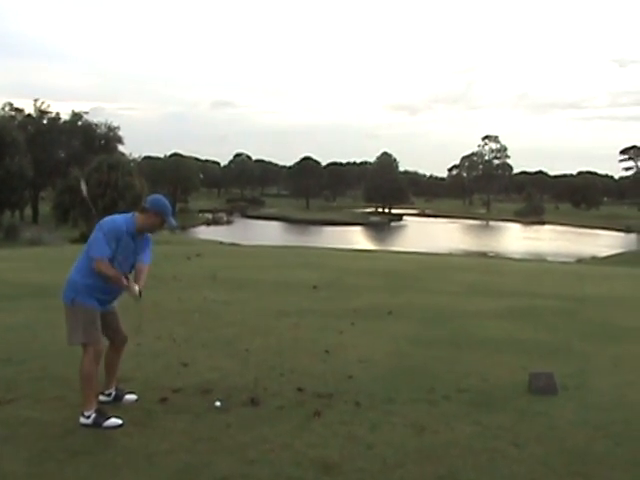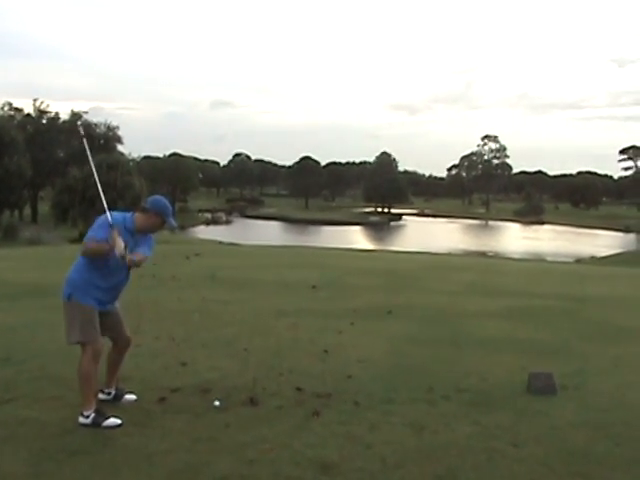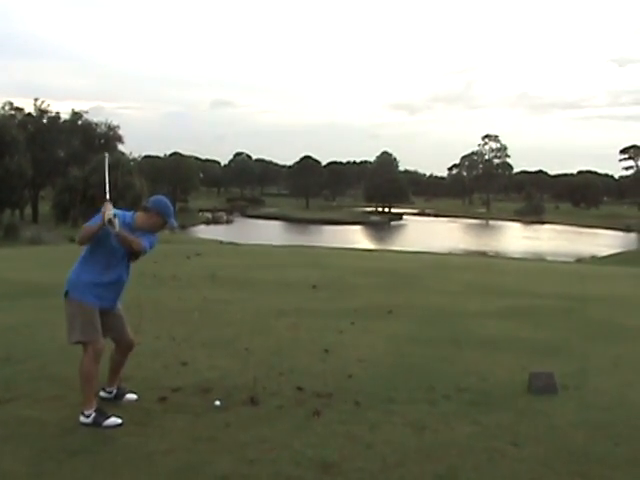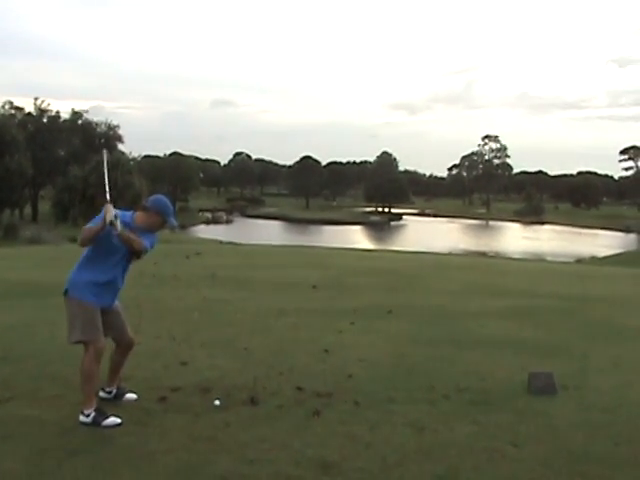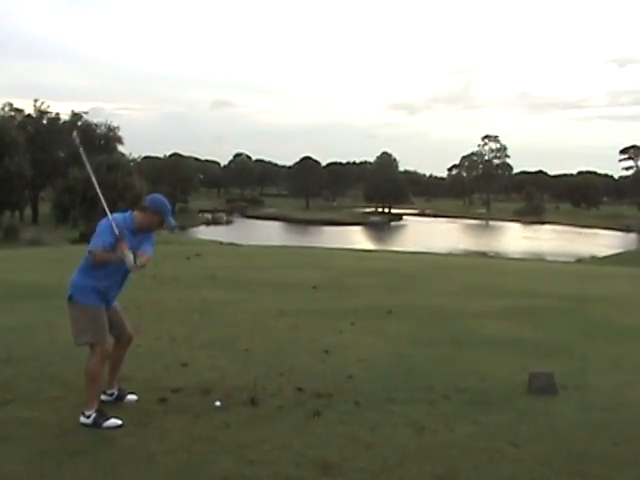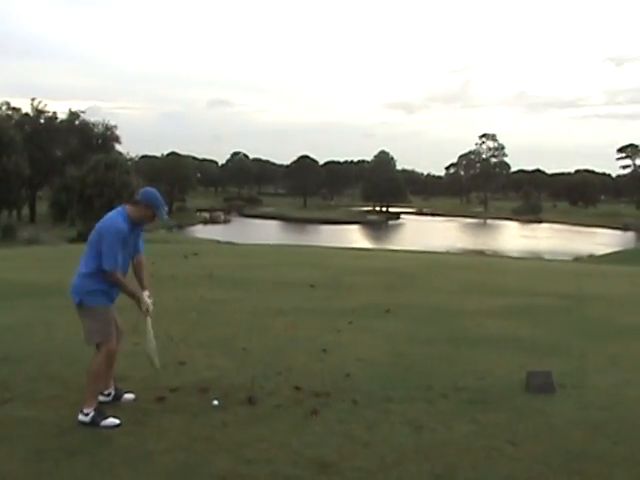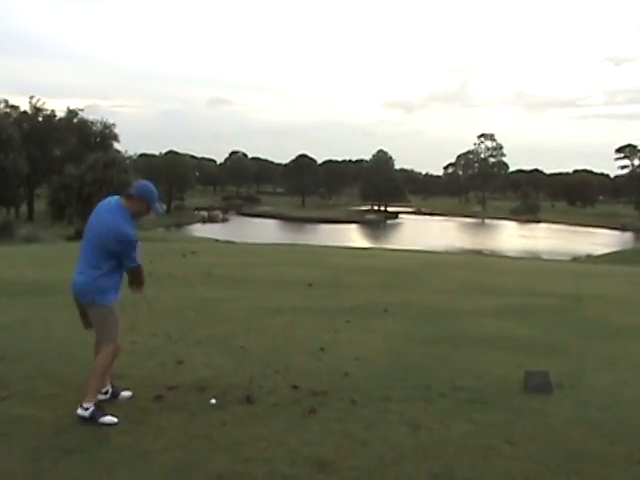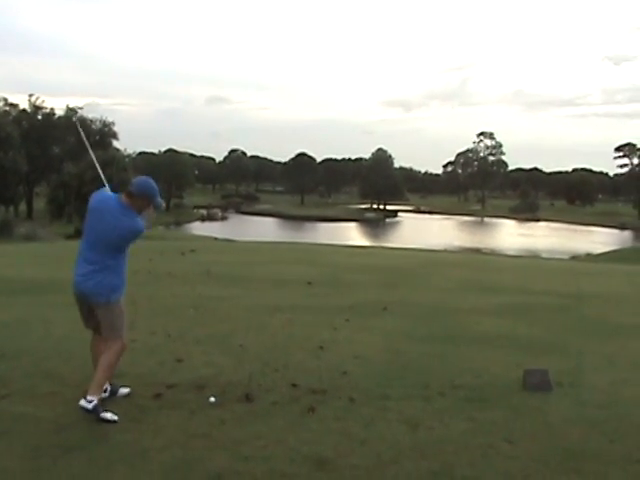
dt=0.1s
person 1, frame 1
left shoulder: (145, 239)
right shoulder: (113, 225)
left elbow: (142, 266)
right elbow: (98, 265)
left wrist: (138, 287)
right wrist: (127, 283)
left hip: (102, 296)
right hip: (83, 293)
left knee: (119, 339)
right knee: (93, 349)
left ankle: (109, 391)
right ankle: (89, 412)
person 1, frame 2
left shoulder: (146, 239)
right shoulder: (111, 220)
left elbow: (139, 259)
right elbow: (86, 250)
left wrist: (124, 253)
right wrist: (111, 246)
left hip: (107, 298)
right hip: (82, 293)
left knee: (123, 340)
right knee: (92, 348)
left ankle: (109, 390)
right ankle: (88, 412)
person 1, frame 3
left shoulder: (148, 236)
right shoulder: (112, 215)
left elbow: (137, 249)
right elbow: (81, 238)
left wrist: (118, 229)
right wrist: (104, 223)
left hip: (108, 298)
right hip: (82, 292)
left knee: (126, 342)
right knee: (94, 348)
left ankle: (111, 388)
right ankle: (89, 411)
person 1, frame 4
left shoulder: (149, 236)
right shoulder: (111, 216)
left elbow: (138, 248)
right elbow: (83, 239)
left wrist: (119, 229)
right wrist: (108, 223)
left hip: (106, 296)
right hip: (83, 291)
left knee: (126, 341)
right knee: (94, 347)
left ankle: (110, 388)
right ankle: (88, 410)
person 1, frame 5
left shoulder: (146, 235)
right shoulder: (113, 224)
left elbow: (143, 259)
right elbow: (93, 257)
left wrist: (132, 261)
right wrist: (118, 256)
left hip: (106, 296)
right hip: (86, 294)
left knee: (125, 337)
right knee: (101, 349)
left ankle: (110, 390)
right ankle: (89, 412)
person 1, frame 6
left shoulder: (133, 225)
right shoulder: (117, 228)
left elbow: (138, 258)
right elbow: (113, 274)
left wrist: (145, 291)
right wrist: (137, 297)
left hip: (97, 291)
right hip: (92, 293)
left knee: (114, 335)
right knee: (107, 346)
left ankle: (107, 389)
right ankle: (88, 410)
person 1, frame 7
left shoulder: (108, 204)
right shoulder: (126, 232)
right elbow: (134, 269)
right wrist: (138, 283)
left hip: (86, 285)
right hip: (98, 290)
left knee: (106, 336)
right knee: (111, 344)
left ankle: (104, 387)
right ankle: (88, 405)
person 1, frame 8
left shoulder: (100, 198)
right shoulder: (136, 225)
left hip: (82, 281)
right hip: (106, 288)
left knee: (100, 332)
right knee: (116, 342)
left ankle: (103, 385)
right ankle: (91, 397)
